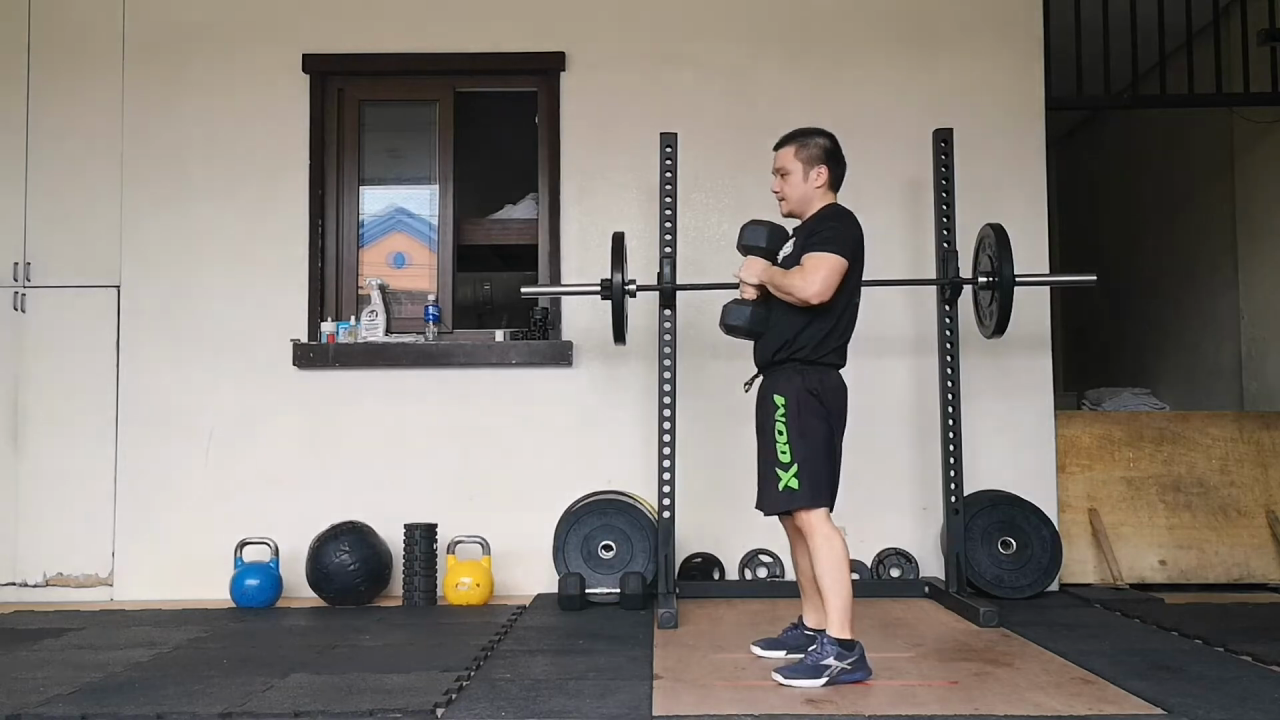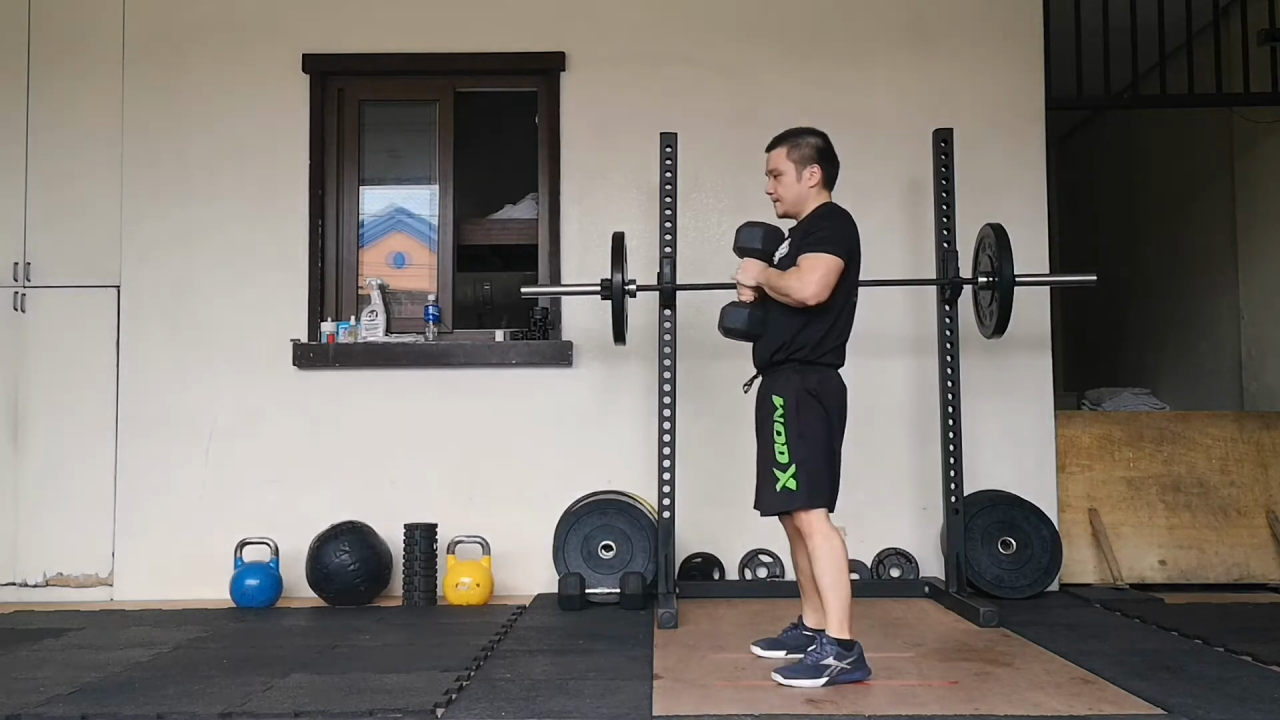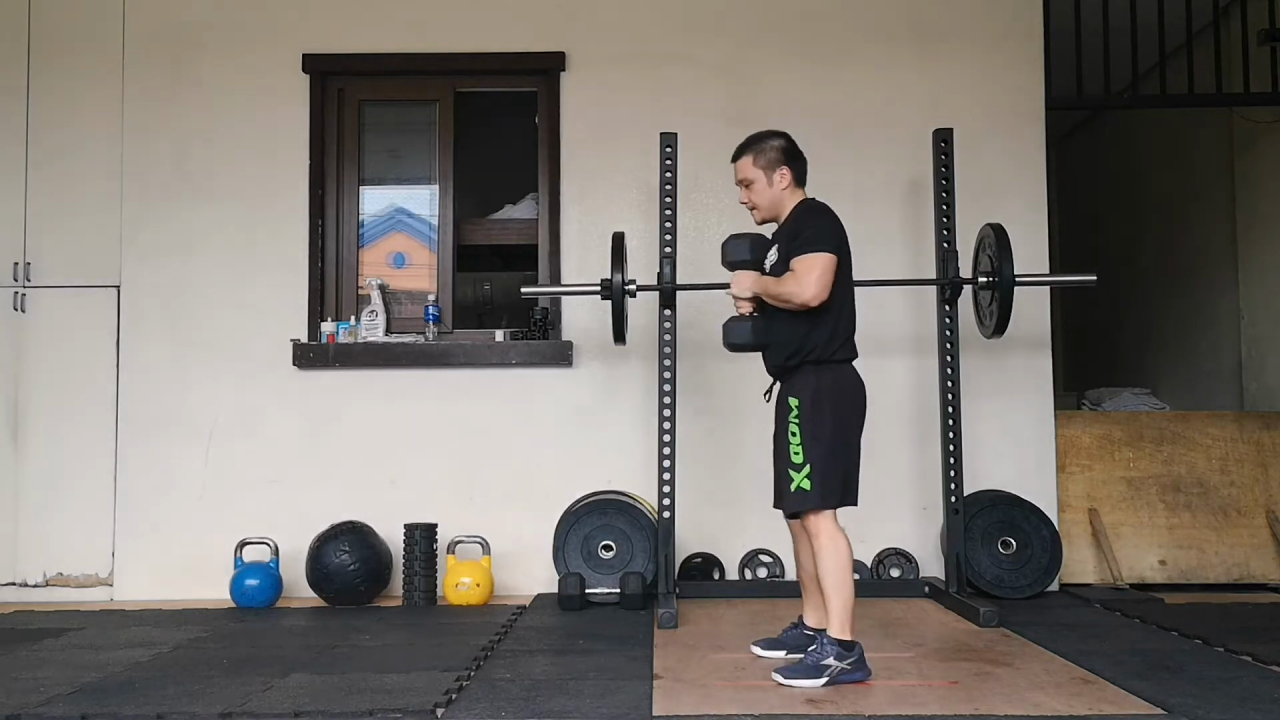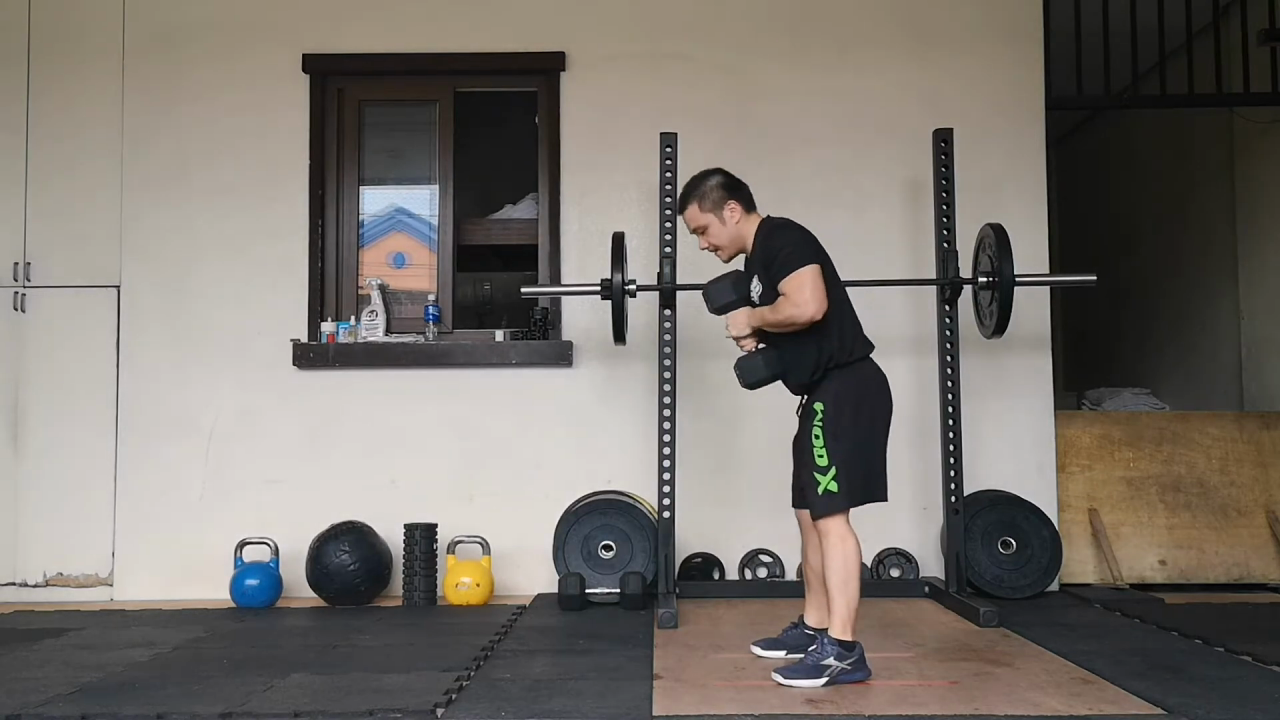
dt=0.4s
person 1, frame 1
left shoulder: (835, 224)
right shoulder: (806, 232)
left elbow: (813, 288)
left wrist: (762, 272)
right wrist: (758, 287)
left hip: (805, 385)
right hip: (785, 385)
left knee: (810, 513)
right knee: (793, 513)
left ankle: (842, 648)
right ankle: (813, 627)
person 1, frame 2
left shoulder: (830, 223)
right shoulder: (802, 233)
left elbow: (809, 290)
left wrist: (759, 273)
right wrist: (756, 288)
left hip: (804, 386)
right hip: (784, 385)
left knee: (809, 514)
right knee: (794, 514)
left ankle: (842, 648)
right ankle: (813, 627)
person 1, frame 3
left shoulder: (814, 219)
right shoulder: (787, 232)
left elbow: (809, 290)
left wrist: (755, 282)
right wrist: (752, 298)
left hip: (820, 386)
right hip: (800, 388)
left knee: (817, 514)
right knee: (801, 515)
left ankle: (842, 649)
right ankle: (813, 627)
person 1, frame 4
left shoulder: (782, 238)
right shoulder: (759, 257)
left elbow: (809, 306)
left wrist: (751, 318)
right wrist: (751, 331)
left hip: (846, 390)
right hip: (824, 395)
left knee: (830, 515)
right knee: (810, 513)
left ankle: (843, 650)
right ankle: (814, 627)
